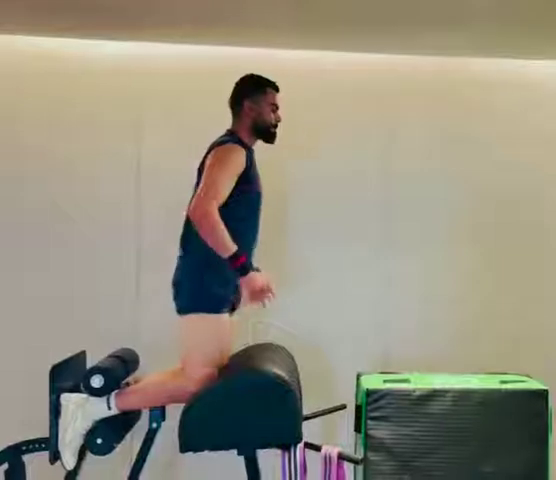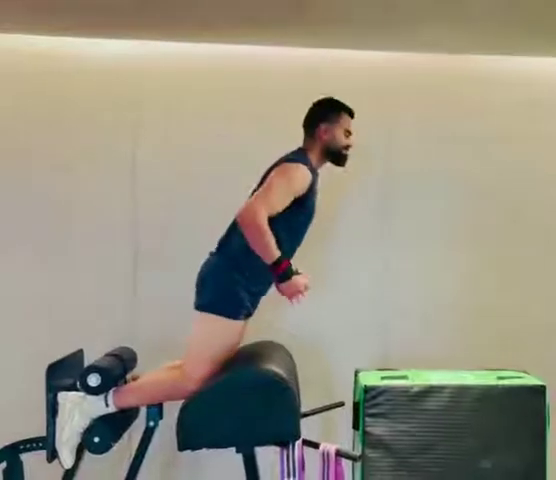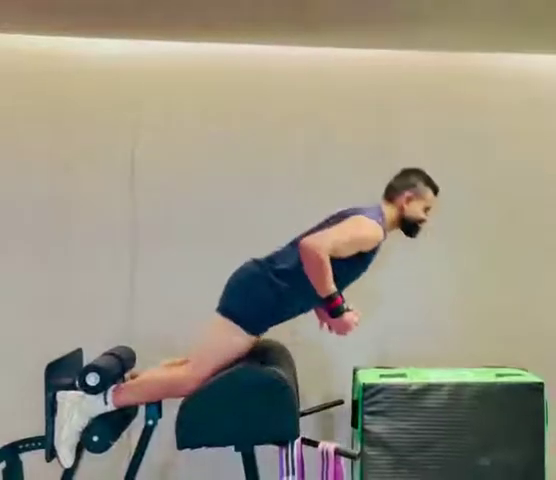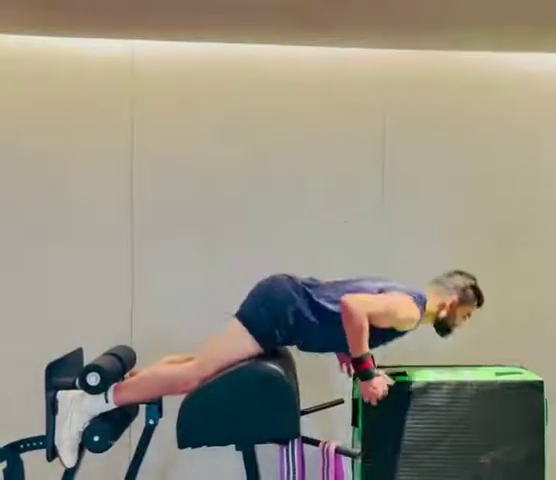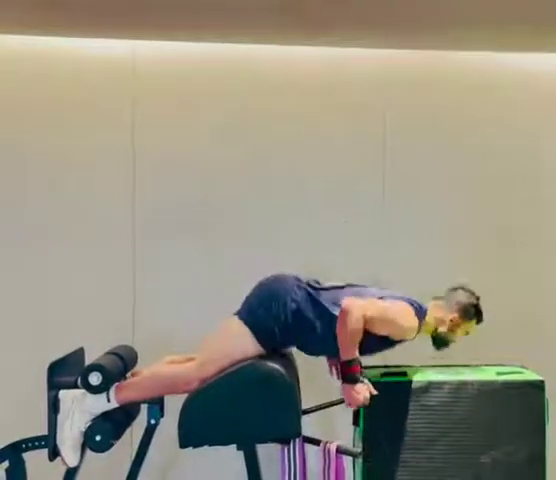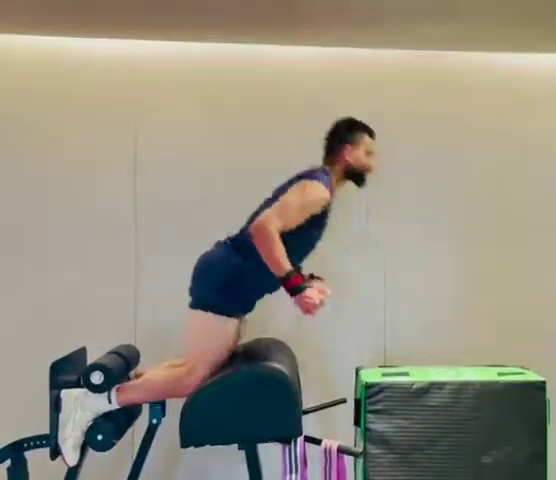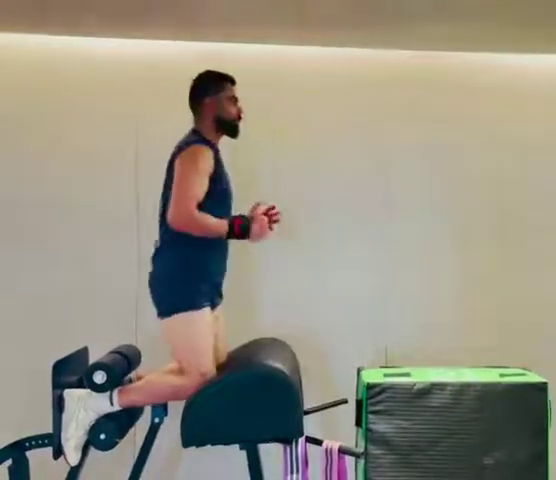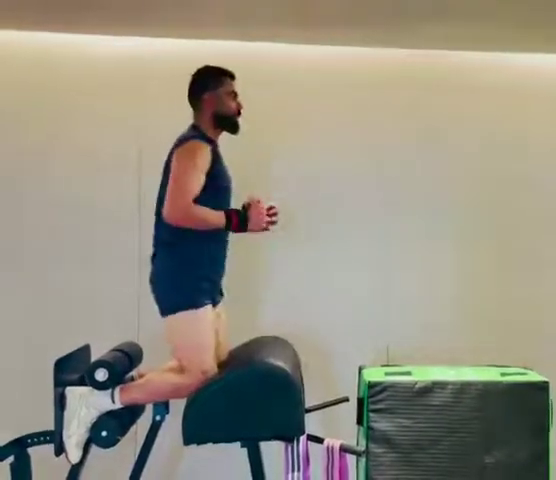
dt=0.5s
person 1, frame 1
left shoulder: (240, 154)
right shoulder: (231, 151)
right elbow: (202, 211)
left wrist: (243, 272)
right wrist: (245, 268)
left hip: (219, 282)
right hip: (206, 282)
left knee: (206, 375)
right knee: (199, 381)
left ankle: (113, 392)
right ankle: (95, 407)
person 1, frame 2
left shoulder: (302, 171)
right shoulder: (299, 171)
right elbow: (250, 215)
left wrist: (281, 272)
right wrist: (284, 272)
left hip: (236, 286)
right hip: (230, 285)
left knee: (202, 372)
right knee: (193, 379)
left ankle: (108, 387)
right ankle: (91, 404)
person 1, frame 3
left shoulder: (364, 219)
right shoulder: (372, 227)
right elbow: (312, 248)
left wrist: (320, 301)
right wrist: (336, 307)
left hip: (260, 290)
right hip: (259, 296)
left knee: (197, 369)
right knee: (193, 377)
left ankle: (112, 383)
right ankle: (91, 403)
person 1, frame 4
left shoulder: (406, 300)
right shoulder: (412, 312)
right elbow: (354, 307)
left wrist: (343, 346)
right wrist: (366, 371)
left hip: (283, 297)
right hip: (278, 307)
left knee: (199, 364)
right knee: (195, 375)
left ankle: (103, 384)
right ankle: (90, 402)
person 1, frame 5
left shoulder: (405, 309)
right shoulder: (408, 321)
right elbow: (350, 310)
left wrist: (336, 354)
right wrist: (352, 376)
left hip: (287, 296)
right hip: (280, 306)
left knee: (200, 363)
right knee: (196, 375)
left ankle: (117, 379)
right ankle: (92, 402)
person 1, frame 6
left shoulder: (318, 186)
right shoulder: (317, 187)
right elbow: (263, 228)
left wrist: (301, 280)
right wrist: (296, 286)
left hip: (233, 282)
right hip: (225, 280)
left knee: (201, 365)
right knee: (196, 376)
left ankle: (123, 380)
right ankle: (98, 401)
person 1, frame 7
left shoulder: (205, 151)
right shoulder: (197, 151)
right elbow: (180, 216)
left wrist: (247, 222)
right wrist: (242, 229)
left hip: (198, 281)
right hip: (181, 281)
left knee: (214, 368)
right knee: (199, 380)
left ankle: (121, 385)
right ankle: (96, 403)
person 1, frame 8
left shoulder: (205, 147)
right shoulder: (195, 147)
right elbow: (175, 210)
left wrist: (246, 218)
right wrist: (238, 220)
left hip: (200, 277)
right hip: (183, 278)
left knee: (216, 364)
right knee: (199, 377)
left ankle: (124, 384)
right ankle: (96, 401)
